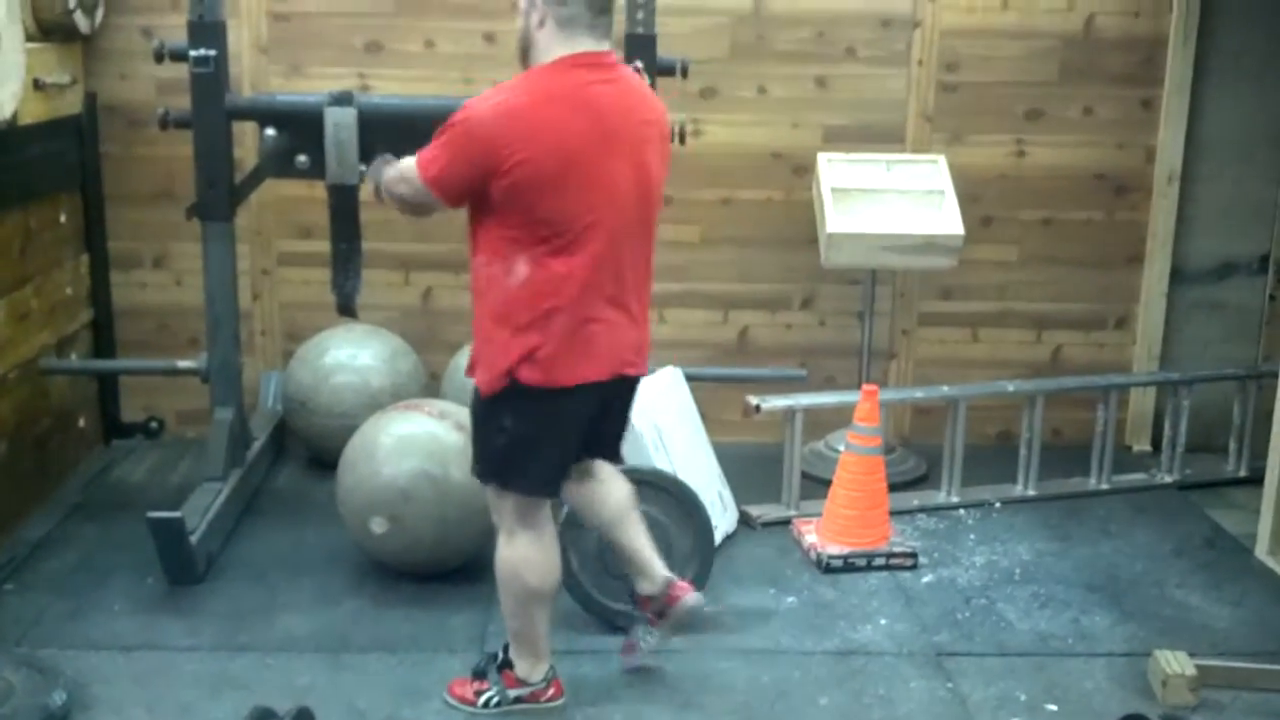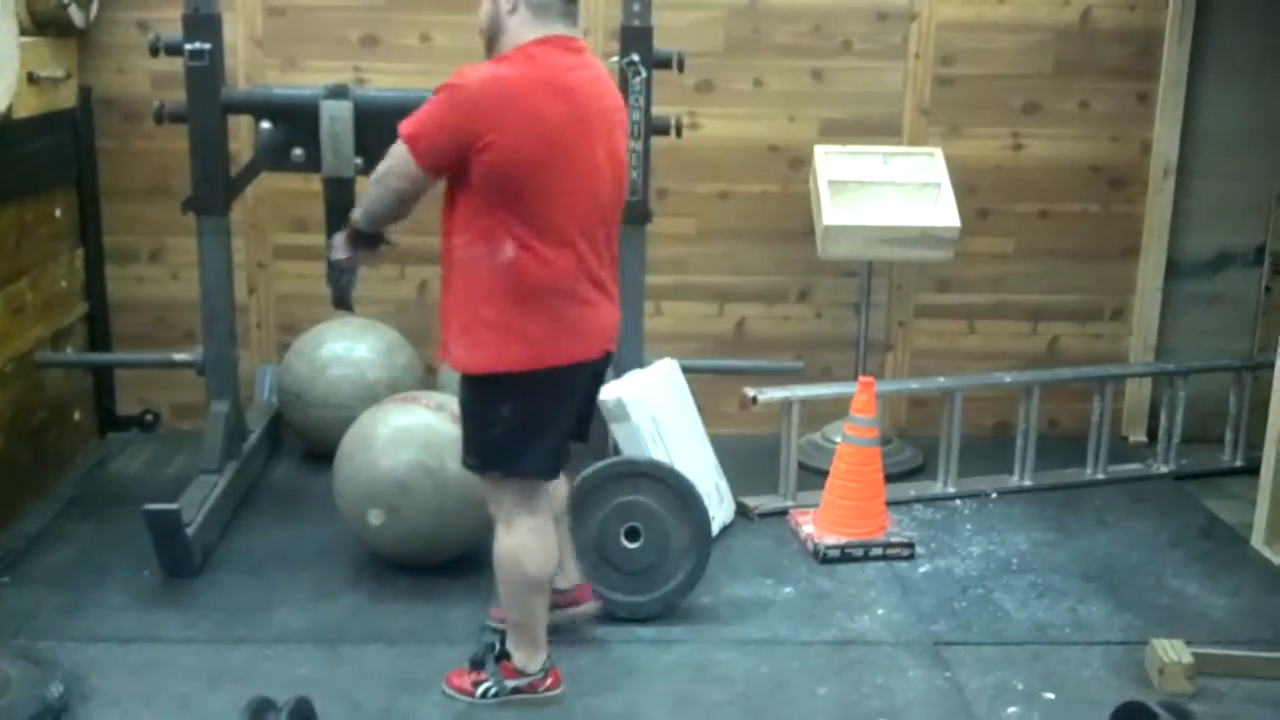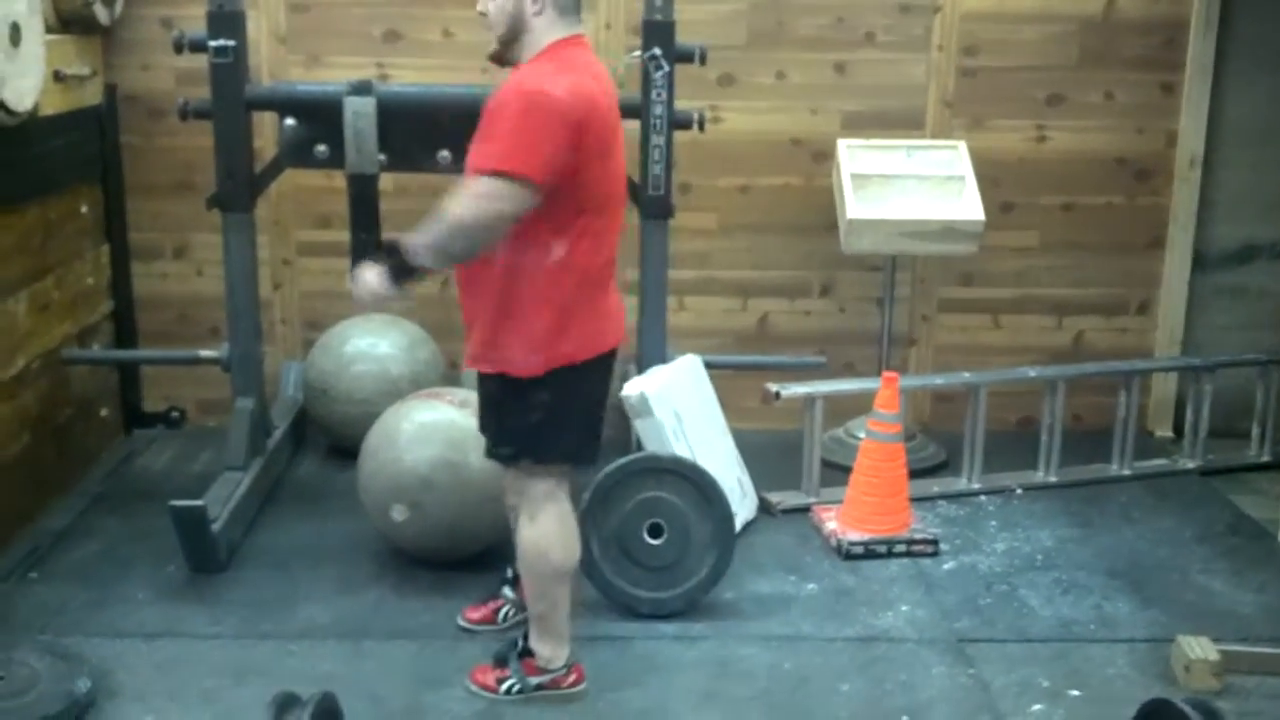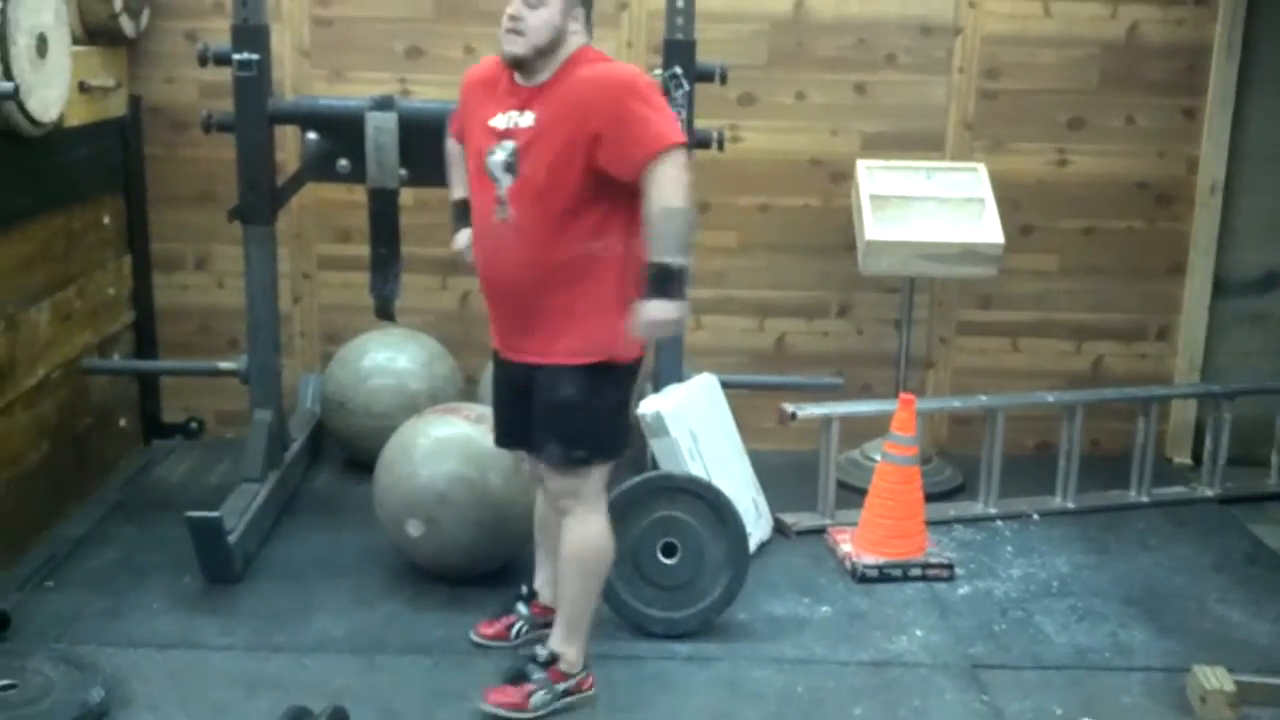
dt=0.2s
person 1, frame 1
left shoulder: (502, 117)
right shoulder: (645, 106)
left elbow: (414, 192)
left wrist: (386, 175)
left hip: (536, 354)
right hip: (615, 342)
left knee: (520, 513)
right knee: (583, 467)
right ankle: (656, 584)
person 1, frame 2
left shoulder: (484, 89)
right shoulder: (592, 82)
left elbow: (398, 174)
left wrist: (359, 232)
left hip: (520, 336)
right hip: (579, 325)
left knee: (516, 496)
right knee: (534, 474)
left ankle: (526, 663)
right ankle: (563, 586)
person 1, frame 3
left shoulder: (541, 93)
right shoulder: (572, 70)
left elbow: (485, 205)
left wrist: (398, 263)
left hip: (548, 334)
right hip: (561, 323)
left knee: (537, 488)
right knee: (521, 473)
left ankle: (549, 658)
right ankle: (531, 589)
person 1, frame 4
left shoulder: (608, 90)
right shoulder: (485, 84)
left elbow: (670, 176)
right elbow: (462, 138)
left wrist: (662, 282)
right wrist: (468, 216)
left hip: (588, 340)
right hip: (519, 337)
left knee: (575, 489)
right knee: (548, 474)
left ankle: (560, 661)
right ankle: (546, 599)
